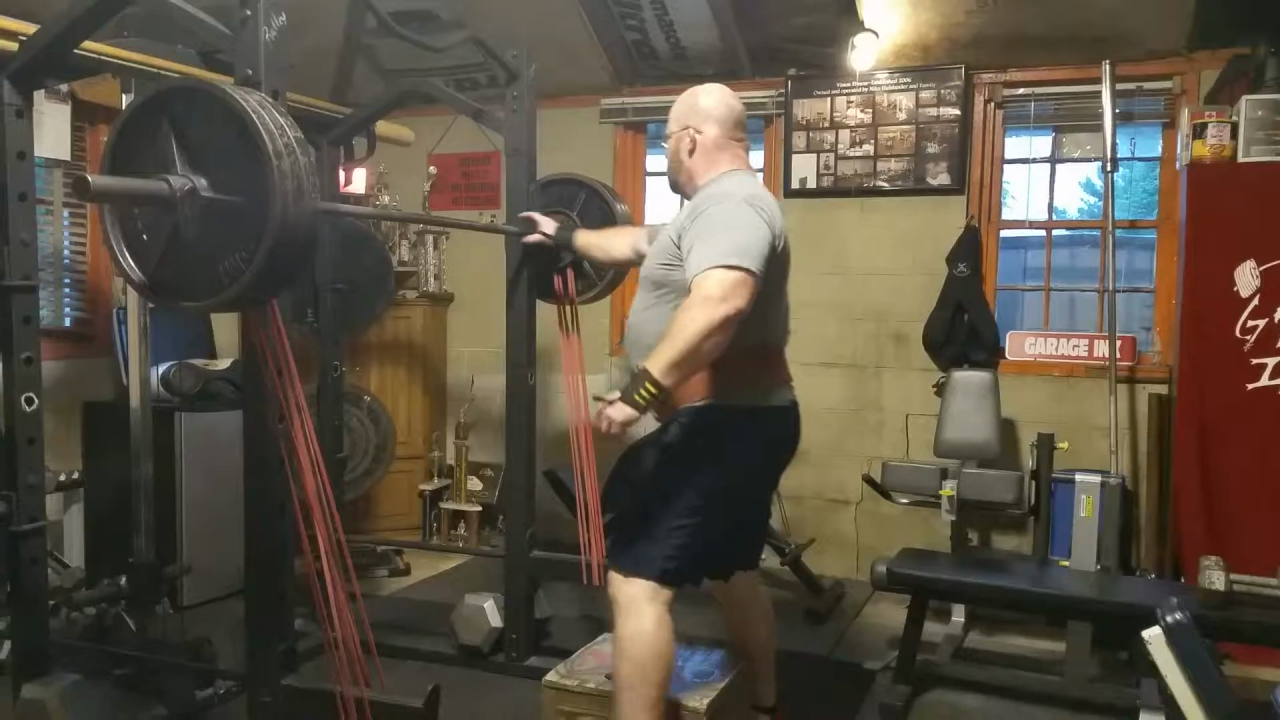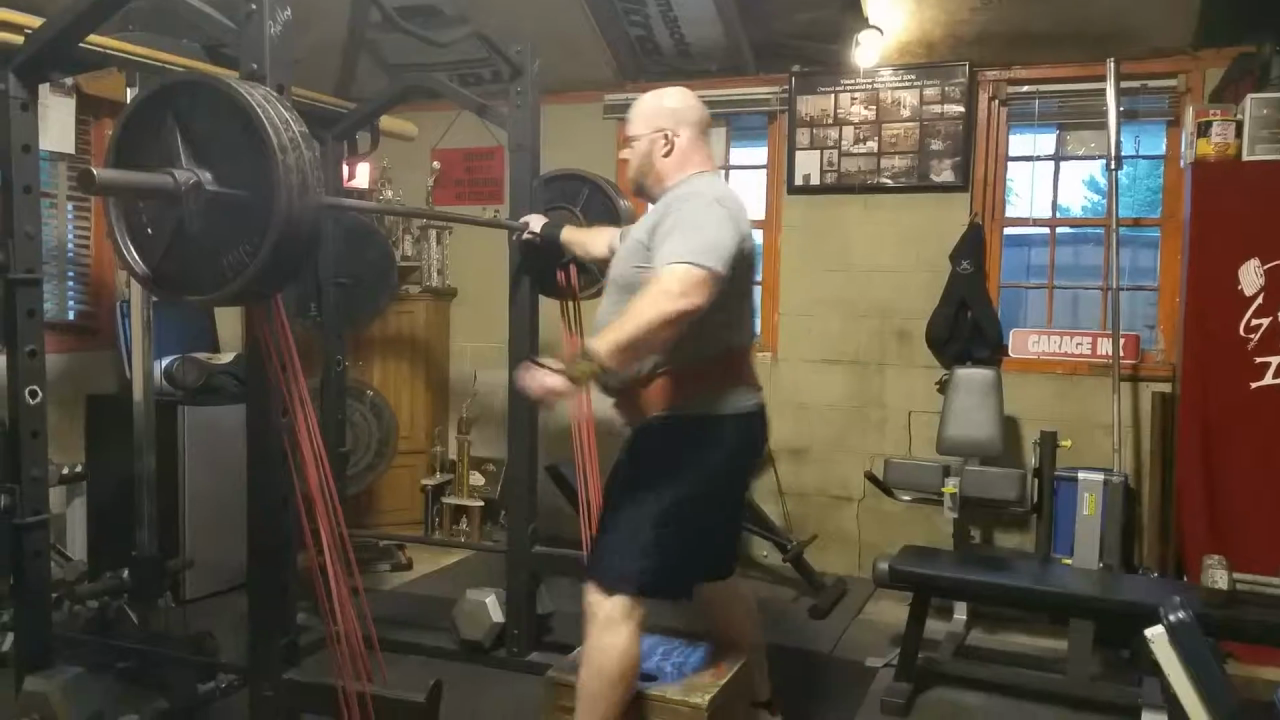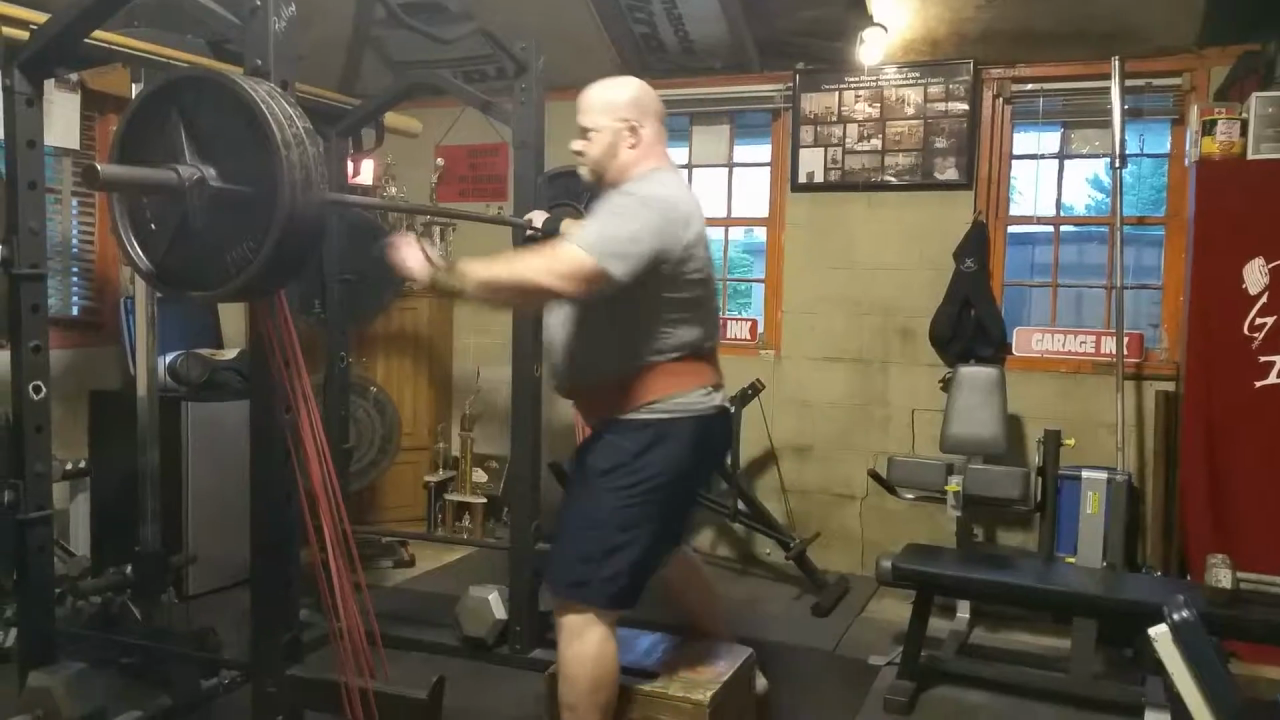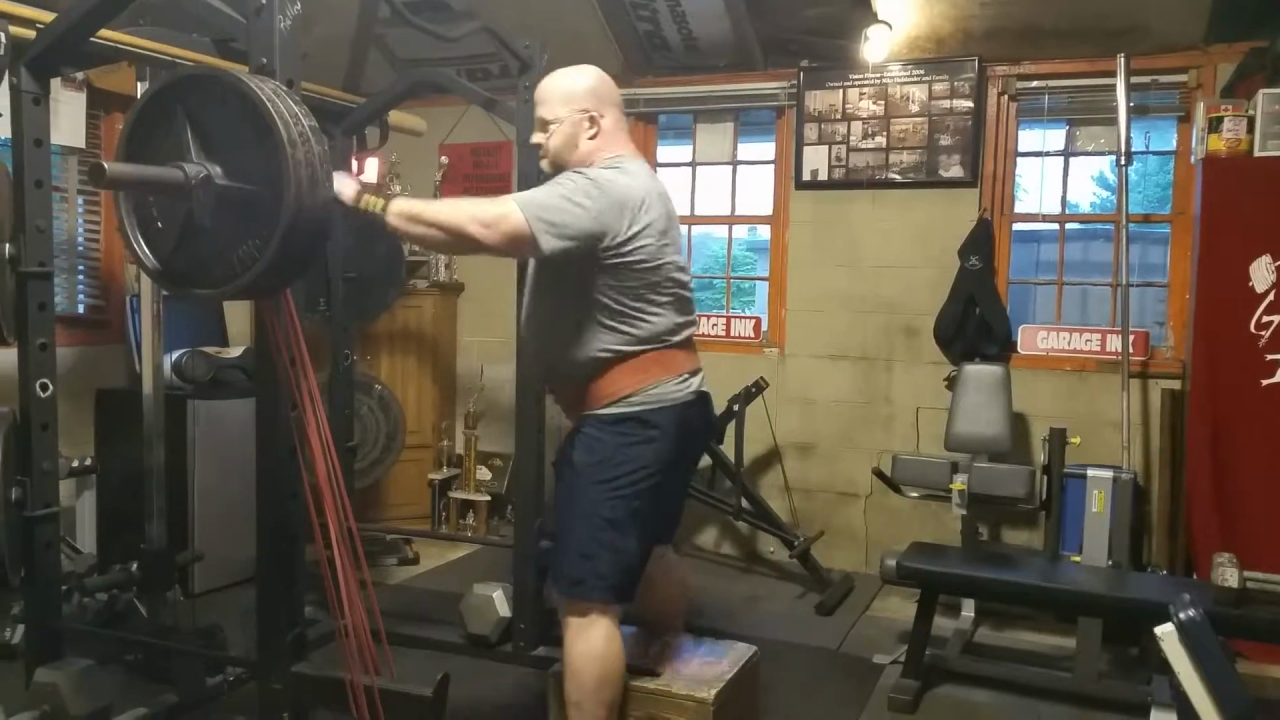
dt=0.2s
person 1, frame 1
left shoulder: (730, 203)
right shoulder: (726, 203)
left elbow: (718, 305)
right elbow: (641, 243)
left wrist: (639, 393)
right wrist: (567, 237)
left hip: (727, 421)
right hip: (749, 418)
left knee: (637, 579)
right knee: (733, 568)
person 1, frame 2
left shoulder: (698, 204)
right shoulder: (684, 207)
left elbow: (675, 299)
right elbow: (616, 244)
left wrist: (578, 369)
right wrist: (555, 233)
left hip: (692, 427)
right hip: (714, 424)
left knee: (612, 598)
right knee: (710, 572)
person 1, frame 3
left shoulder: (647, 203)
right shoulder: (646, 199)
left elbow: (554, 273)
right elbow: (585, 245)
left wrist: (439, 273)
right wrist: (552, 224)
left hip: (652, 427)
right hip: (672, 419)
left knee: (579, 603)
right knee: (658, 550)
person 1, frame 4
left shoulder: (600, 193)
right shoulder: (625, 184)
left elbow: (482, 226)
left wrist: (370, 202)
left hip: (633, 418)
right hip: (657, 408)
left knee: (587, 600)
right knee: (636, 544)
